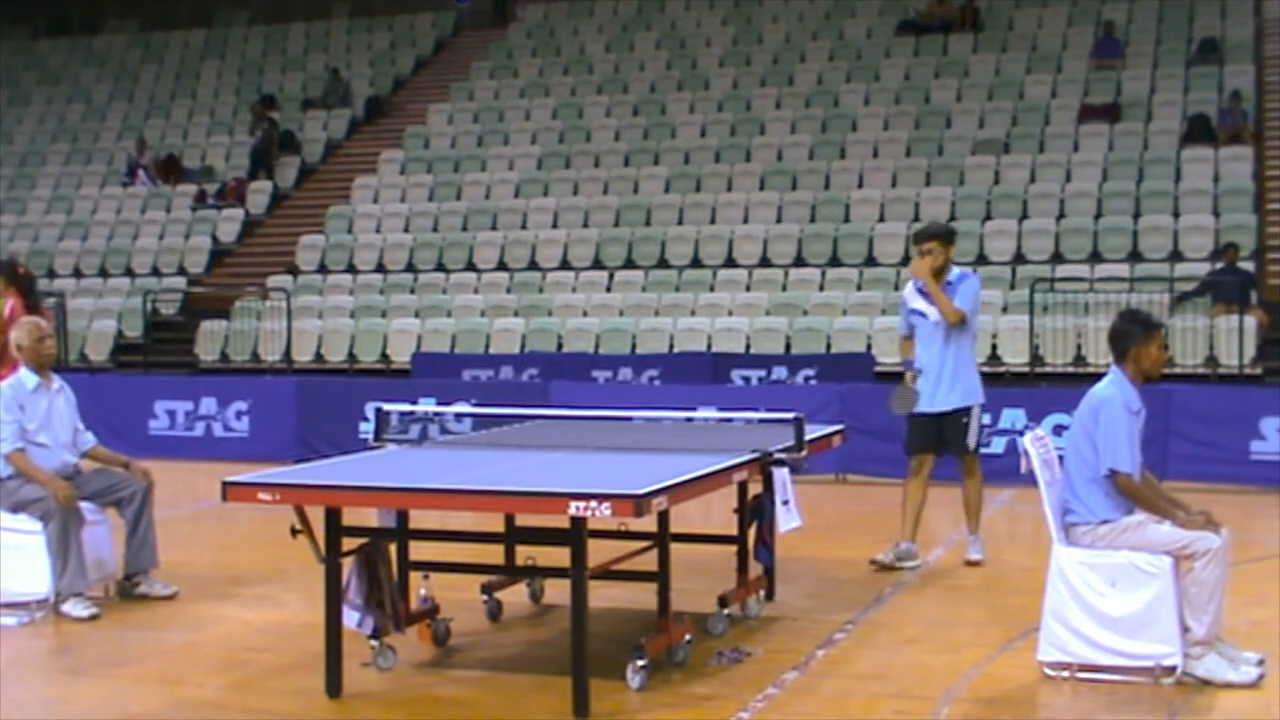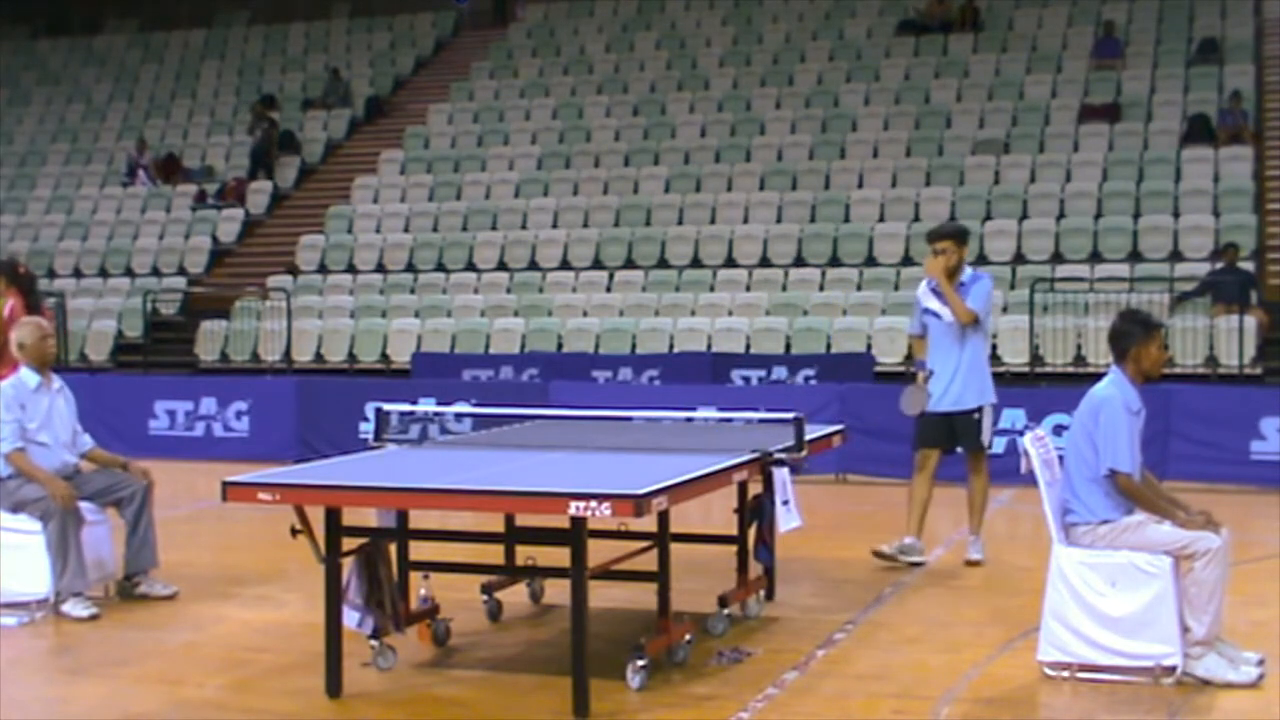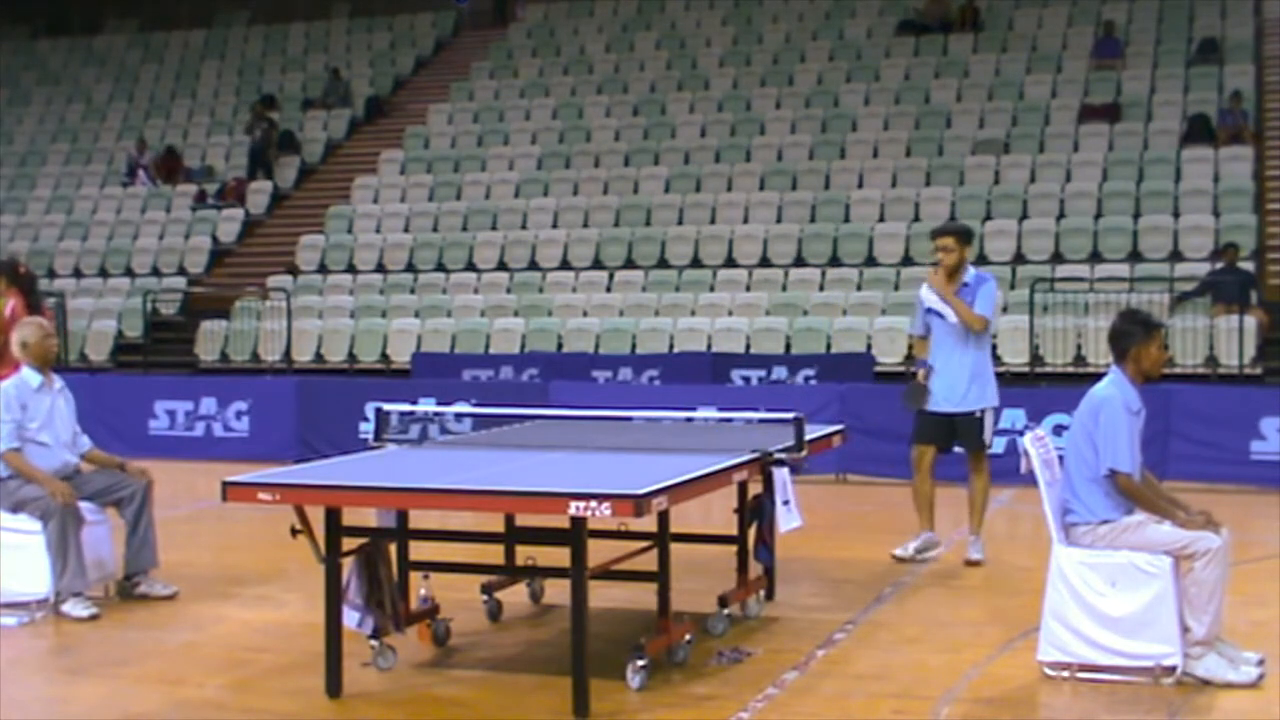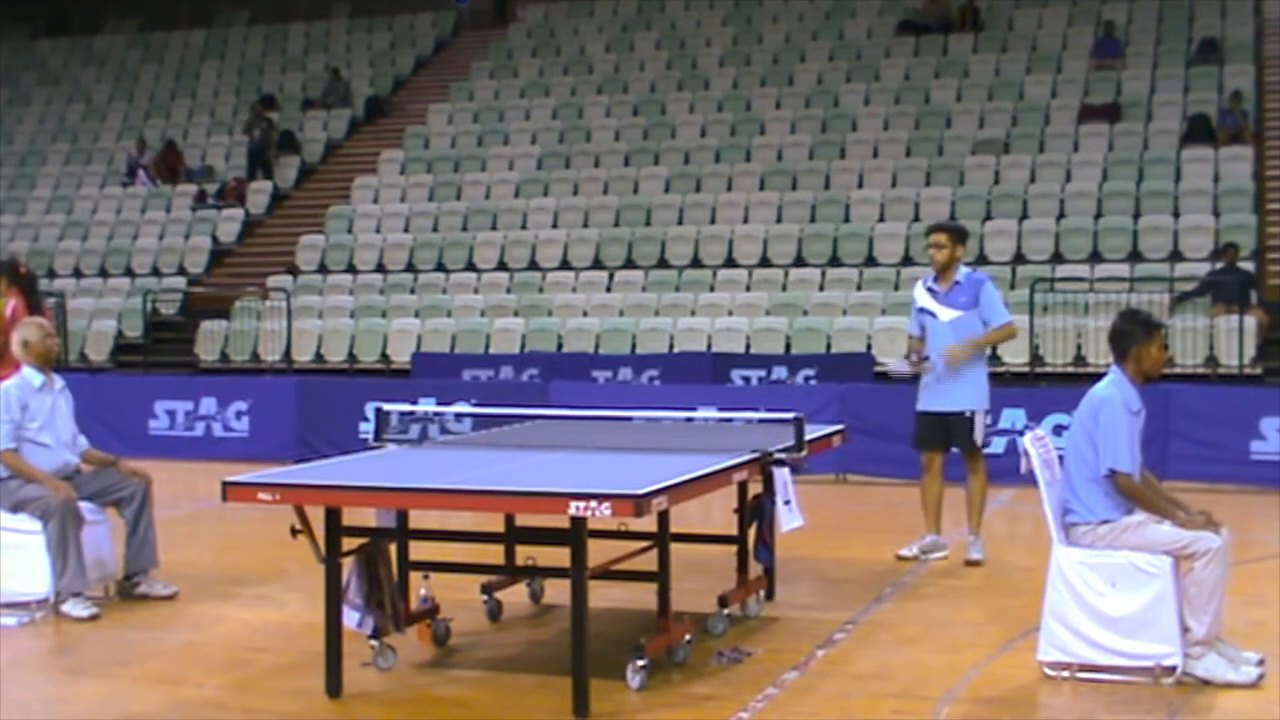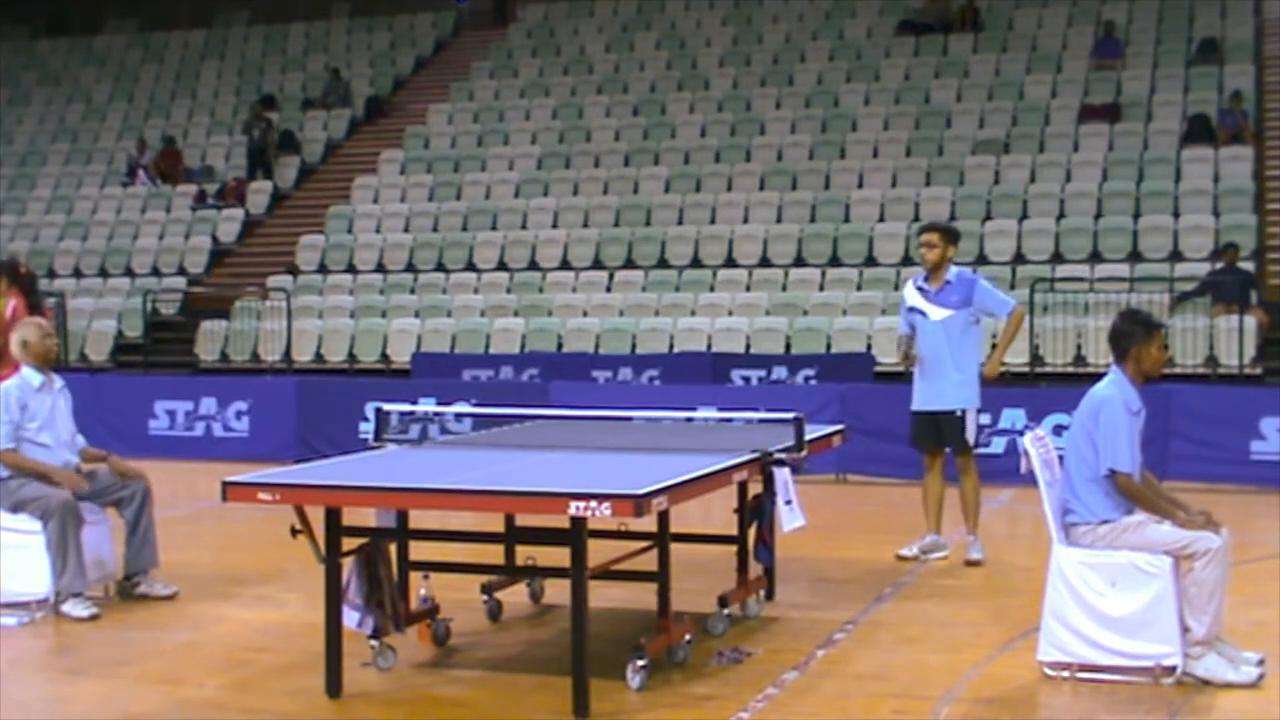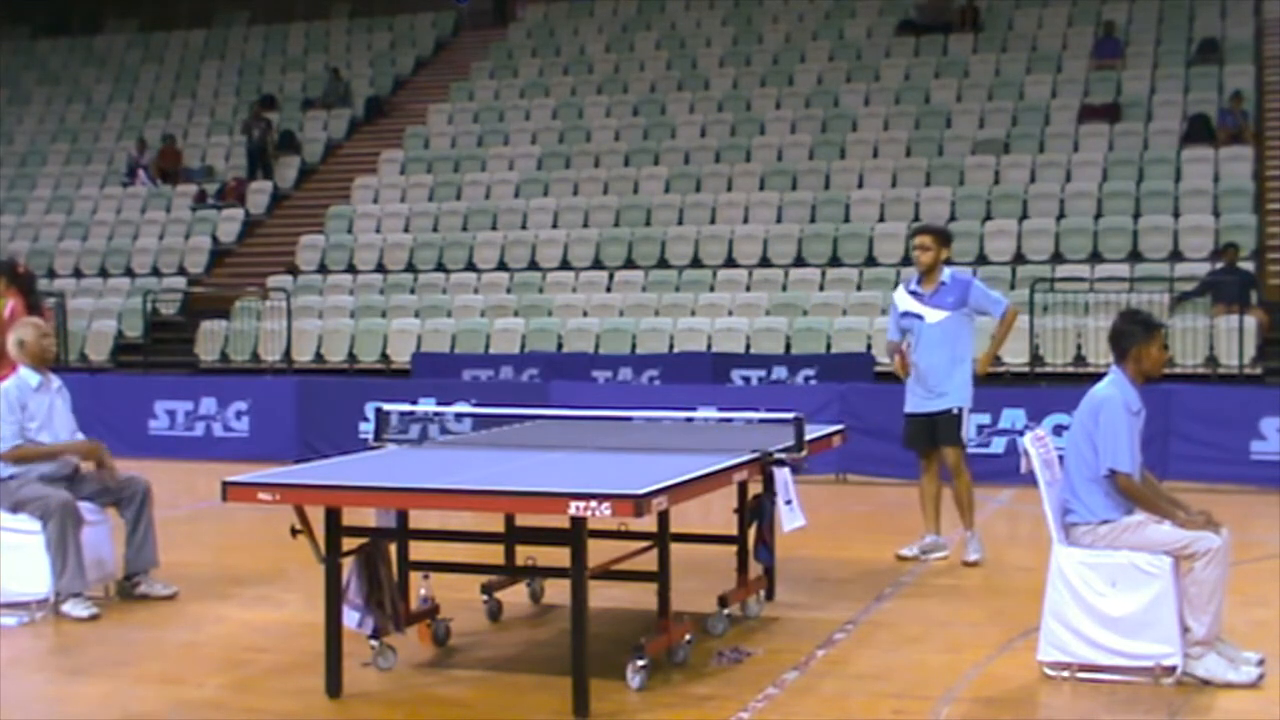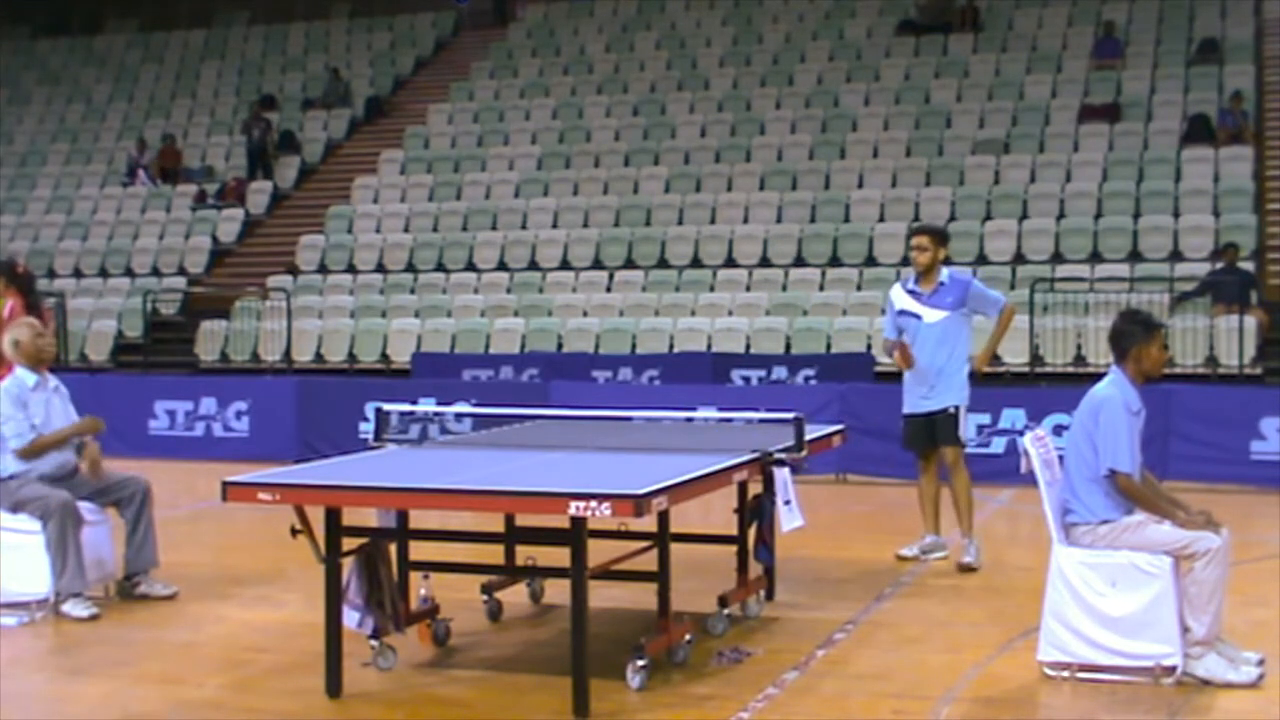
dt=0.2s
person 1, frame 1
left shoulder: (1124, 397)
right shoulder: (1111, 400)
left elbow: (1137, 472)
right elbow: (1124, 481)
left wrist: (1185, 509)
right wrist: (1179, 518)
left hip: (1116, 514)
right hip: (1099, 524)
left knee: (1215, 534)
right knee: (1206, 544)
left ankle: (1205, 638)
right ankle: (1197, 651)
person 1, frame 2
left shoulder: (1124, 397)
right shoulder: (1111, 400)
left elbow: (1138, 473)
right elbow: (1123, 481)
left wrist: (1186, 509)
right wrist: (1180, 518)
left hip: (1116, 514)
right hip: (1098, 524)
left knee: (1214, 534)
right knee: (1206, 543)
left ankle: (1205, 638)
right ankle: (1197, 652)
person 1, frame 3
left shoulder: (1124, 397)
right shoulder: (1111, 400)
left elbow: (1137, 473)
right elbow: (1123, 481)
left wrist: (1185, 509)
right wrist: (1179, 518)
left hip: (1116, 515)
right hip: (1098, 524)
left knee: (1214, 534)
right knee: (1206, 544)
left ankle: (1205, 638)
right ankle: (1197, 652)
person 1, frame 4
left shoulder: (1125, 397)
right shoulder: (1112, 400)
left elbow: (1137, 472)
right elbow: (1124, 481)
left wrist: (1186, 509)
right wrist: (1180, 518)
left hip: (1116, 515)
right hip: (1098, 524)
left knee: (1214, 534)
right knee: (1206, 543)
left ankle: (1205, 638)
right ankle: (1197, 651)
person 1, frame 5
left shoulder: (1124, 397)
right shoulder: (1112, 400)
left elbow: (1138, 472)
right elbow: (1124, 481)
left wrist: (1186, 509)
right wrist: (1179, 518)
left hip: (1116, 514)
right hip: (1099, 524)
left knee: (1214, 533)
right knee: (1206, 543)
left ankle: (1205, 637)
right ankle: (1197, 651)
person 1, frame 6
left shoulder: (1124, 397)
right shoulder: (1111, 400)
left elbow: (1137, 472)
right elbow: (1123, 481)
left wrist: (1186, 509)
right wrist: (1180, 518)
left hip: (1116, 514)
right hip: (1099, 524)
left knee: (1215, 534)
right knee: (1206, 543)
left ankle: (1205, 638)
right ankle: (1196, 651)
person 1, frame 7
left shoulder: (1124, 397)
right shoulder: (1112, 400)
left elbow: (1138, 473)
right elbow: (1124, 482)
left wrist: (1185, 509)
right wrist: (1180, 519)
left hip: (1116, 515)
right hip: (1099, 524)
left knee: (1215, 535)
right knee: (1205, 543)
left ankle: (1205, 638)
right ankle: (1197, 652)
person 2, frame 1
left shoulder: (967, 282)
right shoulder: (912, 291)
left elbow: (954, 317)
left wrist: (930, 280)
right wrist: (909, 366)
left hip: (961, 396)
right hip: (924, 397)
left knee: (969, 465)
right knee: (917, 469)
left ankle: (974, 539)
right ankle: (907, 547)
person 2, frame 2
left shoulder: (980, 283)
right shoulder: (925, 290)
left elbow: (966, 318)
left wrist: (942, 281)
right wrist: (921, 367)
left hip: (972, 395)
right hip: (935, 396)
left knee: (976, 463)
right knee: (923, 464)
left ankle: (974, 540)
right ankle: (911, 543)
person 2, frame 3
left shoulder: (984, 285)
right shoulder: (927, 290)
left elbow: (979, 325)
left wrist: (948, 290)
right wrist: (922, 364)
left hip: (975, 395)
right hip: (935, 395)
left knee: (977, 463)
right knee: (920, 459)
left ankle: (975, 539)
right ankle: (928, 536)
person 2, frame 4
left shoulder: (978, 286)
right shoulder: (921, 290)
left elbow: (1008, 329)
left wrist: (968, 348)
right wrist: (916, 355)
left hip: (967, 395)
right hip: (930, 395)
left knee: (973, 462)
right knee: (930, 463)
left ankle: (974, 539)
right ankle: (933, 538)
person 2, frame 5
left shoulder: (971, 286)
right shoulder: (911, 290)
left elbow: (1015, 313)
right elbow: (905, 334)
left wrist: (997, 357)
right wrist: (905, 348)
left hip: (959, 394)
right hip: (924, 394)
left knee: (963, 463)
right knee: (931, 463)
left ankle: (973, 539)
right ankle: (934, 538)
person 2, frame 6
left shoulder: (965, 287)
right shoulder: (901, 295)
left elbow: (1008, 312)
right elbow: (893, 342)
left wrist: (989, 356)
right wrist: (896, 356)
left hip: (953, 393)
right hip: (918, 395)
left knee: (954, 461)
right knee: (927, 464)
left ankle: (971, 536)
right ankle: (933, 538)
person 2, frame 7
left shoulder: (964, 287)
right shoulder: (898, 293)
left elbow: (1006, 309)
right elbow: (889, 340)
left wrist: (987, 352)
right wrist: (894, 352)
left hip: (950, 392)
right hip: (915, 394)
left knee: (953, 460)
right knee: (925, 464)
left ankle: (969, 543)
right ankle: (932, 538)
person 3, frame 1
left shoulder: (63, 390)
left elbow: (83, 442)
left wrist: (127, 463)
right wrist: (49, 480)
left hip: (69, 476)
left knee: (137, 486)
right knee: (61, 505)
left ankle: (136, 576)
right ankle: (69, 595)
person 3, frame 2
left shoulder: (61, 390)
left elbow: (81, 444)
left wrist: (125, 464)
right wrist: (48, 480)
left hip: (70, 476)
left knee: (136, 486)
right knee: (61, 505)
left ankle: (136, 576)
right ankle: (69, 594)
person 3, frame 3
left shoulder: (61, 390)
left elbow: (79, 445)
left wrist: (123, 465)
right wrist: (45, 480)
left hip: (69, 477)
left knee: (136, 486)
right knee: (61, 504)
left ankle: (136, 576)
right ankle: (69, 594)
person 3, frame 4
left shoulder: (61, 389)
left wrist: (115, 463)
right wrist: (46, 479)
left hip: (69, 477)
left knee: (136, 486)
right knee: (61, 503)
left ankle: (136, 576)
right ankle: (69, 594)
person 3, frame 5
left shoulder: (60, 389)
left wrist: (107, 458)
right wrist: (53, 471)
left hip: (67, 476)
left knee: (136, 486)
right knee: (61, 503)
left ankle: (136, 576)
right ankle: (69, 594)
person 3, frame 6
left shoulder: (59, 389)
left wrist: (97, 454)
right wrist: (67, 449)
left hip: (68, 477)
left knee: (136, 487)
right knee: (60, 503)
left ankle: (136, 576)
right ankle: (68, 595)
person 3, frame 7
left shoulder: (57, 388)
left elbow: (81, 431)
left wrist: (90, 447)
right wrist: (73, 430)
left hip: (67, 477)
left knee: (136, 487)
right knee: (61, 504)
left ankle: (136, 576)
right ankle: (68, 594)
